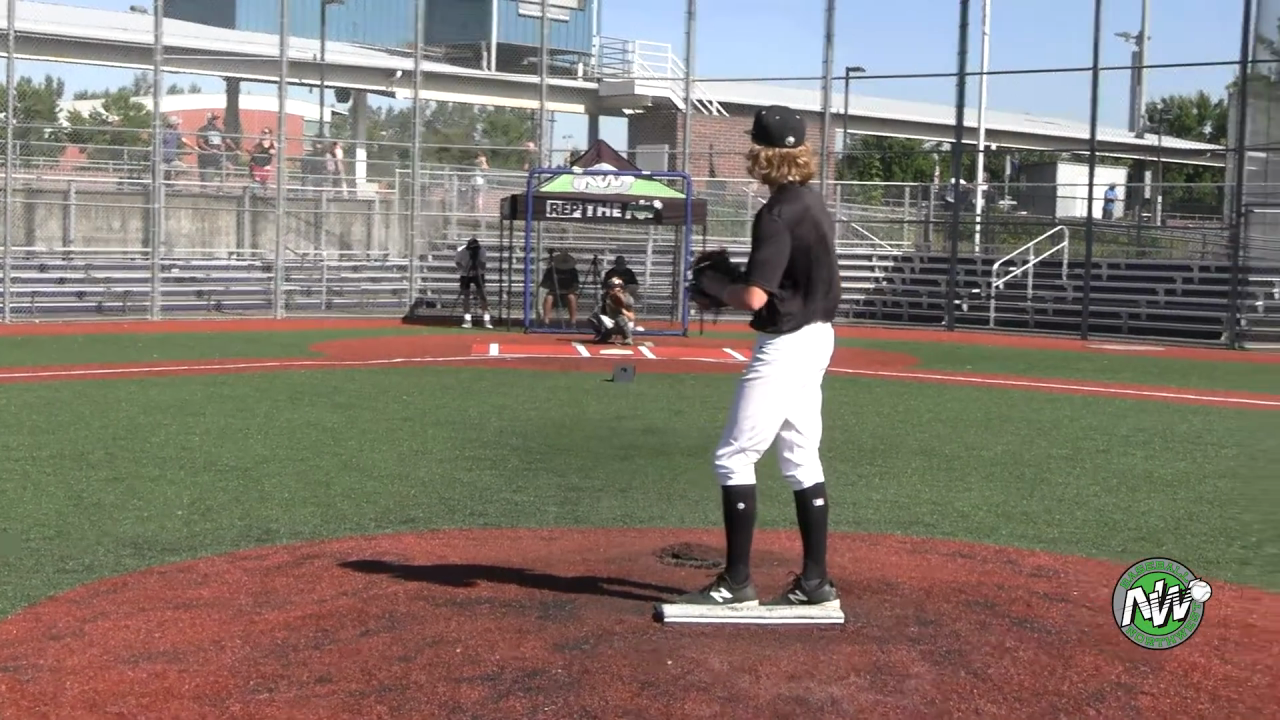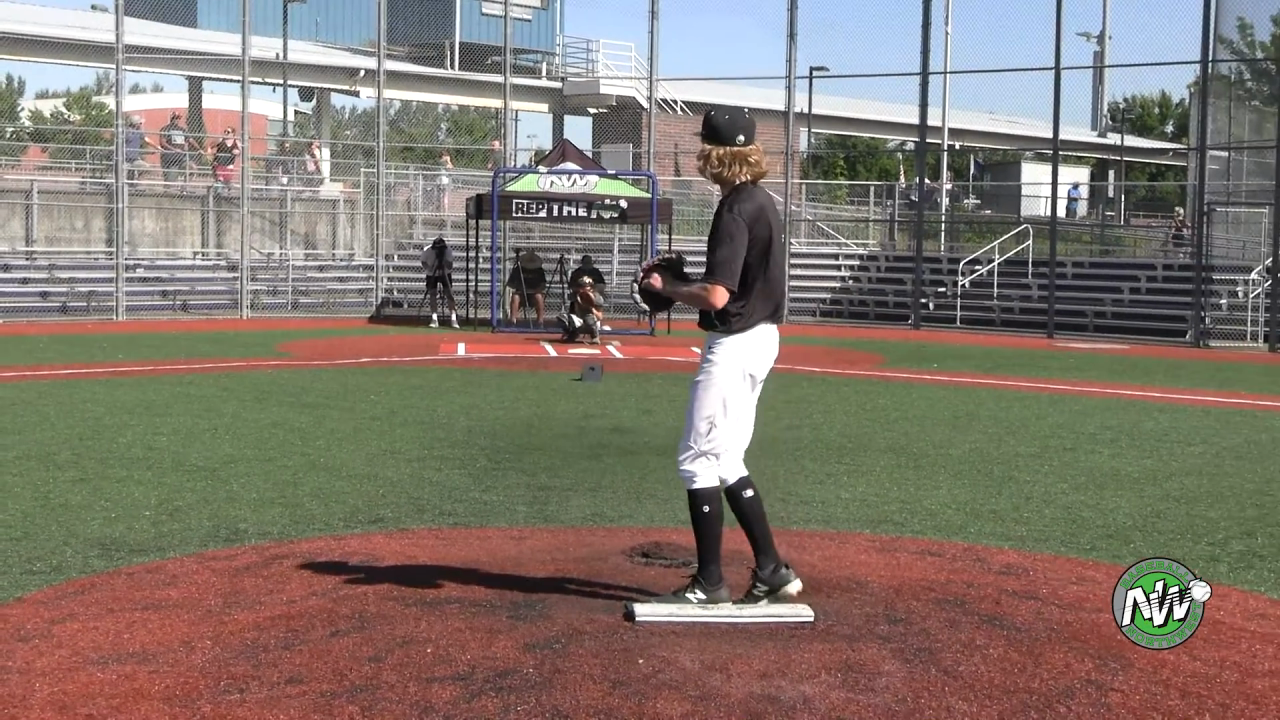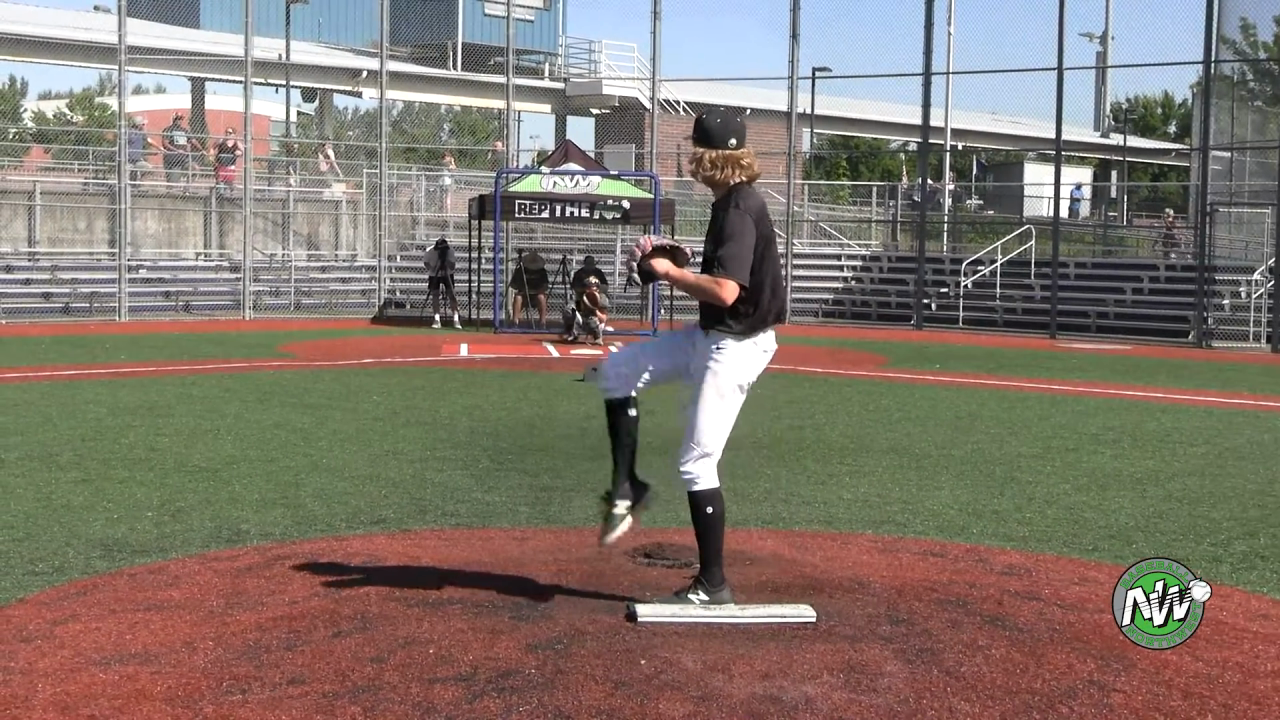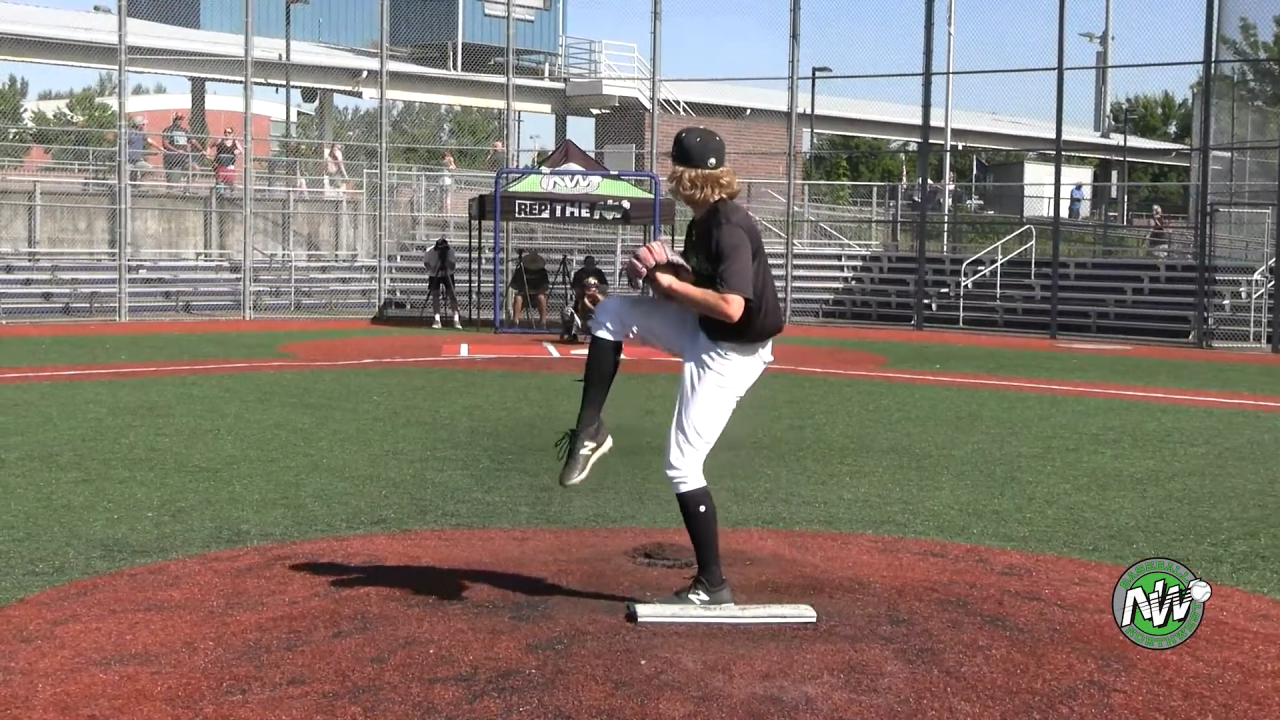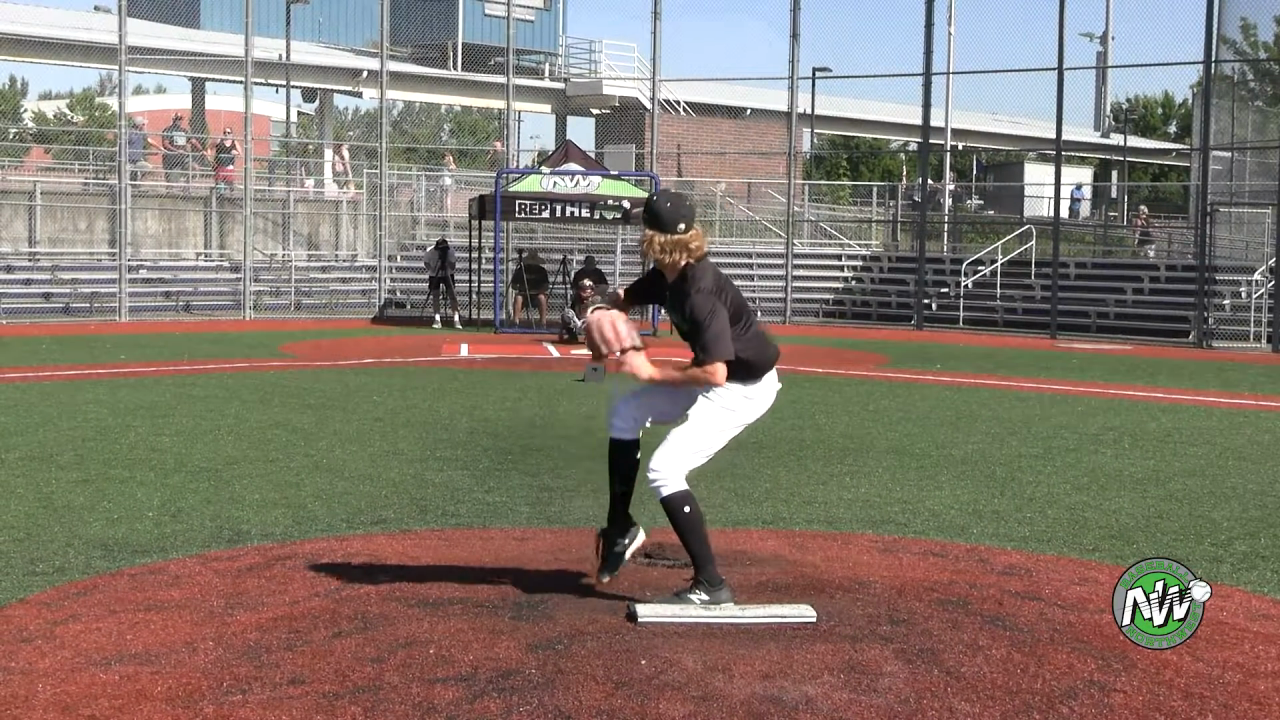
dt=0.3s
person 1, frame 1
left shoulder: (777, 213)
right shoulder: (814, 204)
left elbow: (753, 297)
left wrist: (715, 285)
right wrist: (734, 279)
left hip: (784, 346)
right hip: (814, 338)
left knee: (733, 457)
right knee: (802, 462)
left ankle: (736, 582)
right ankle: (815, 581)
person 1, frame 2
left shoulder: (736, 210)
right shoulder: (761, 202)
left elbow: (715, 295)
left wrist: (666, 286)
right wrist: (681, 284)
left hip: (734, 345)
right hip: (756, 339)
left knee: (696, 461)
right knee: (725, 462)
left ankle: (710, 584)
right ankle: (772, 570)
person 1, frame 3
left shoulder: (741, 209)
right shoulder: (731, 202)
left elbow: (726, 290)
left wrist: (669, 271)
right wrist: (673, 267)
left hip: (734, 346)
right hip: (713, 334)
left knee: (697, 464)
right knee: (615, 372)
left ankle: (713, 585)
right ankle: (626, 485)
person 1, frame 4
left shoulder: (730, 227)
right shoulder: (703, 220)
left elbow: (731, 307)
right elbow: (696, 292)
left wrist: (671, 284)
right wrist: (660, 276)
left hip: (731, 354)
right hip: (704, 334)
left knee: (683, 465)
right knee: (611, 314)
left ankle: (712, 585)
right ankle: (589, 431)
person 1, frame 5
left shoulder: (702, 292)
right shoulder: (665, 273)
left elbow: (714, 376)
right elbow: (623, 301)
left wrist: (652, 374)
right wrist: (601, 315)
left hip: (747, 388)
right hip: (723, 372)
left knee: (664, 473)
right knee: (625, 413)
left ankle: (712, 586)
right ankle: (619, 529)
